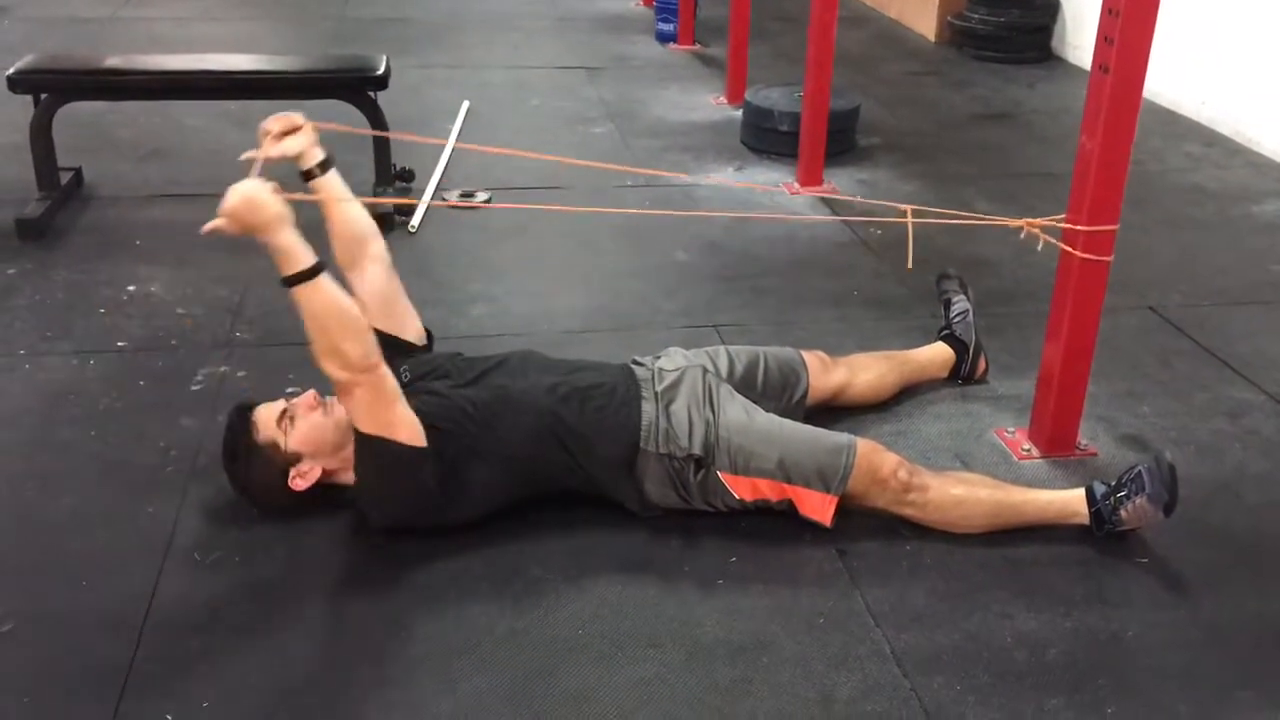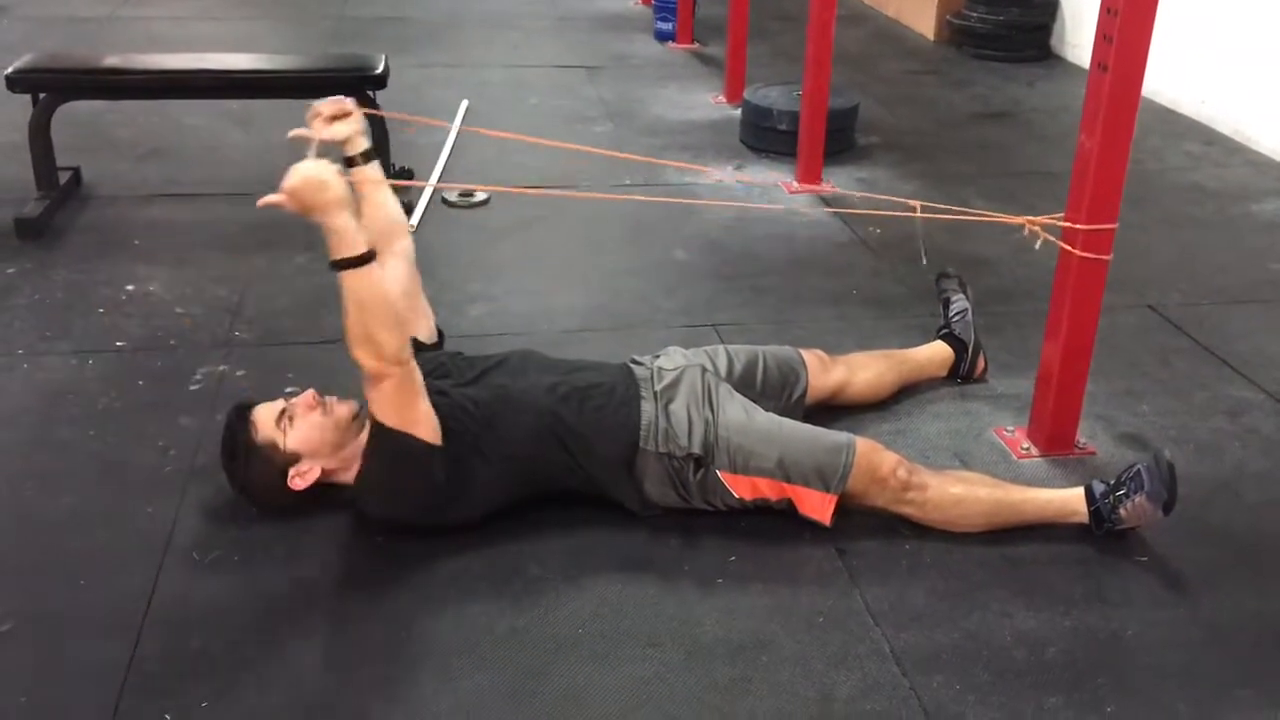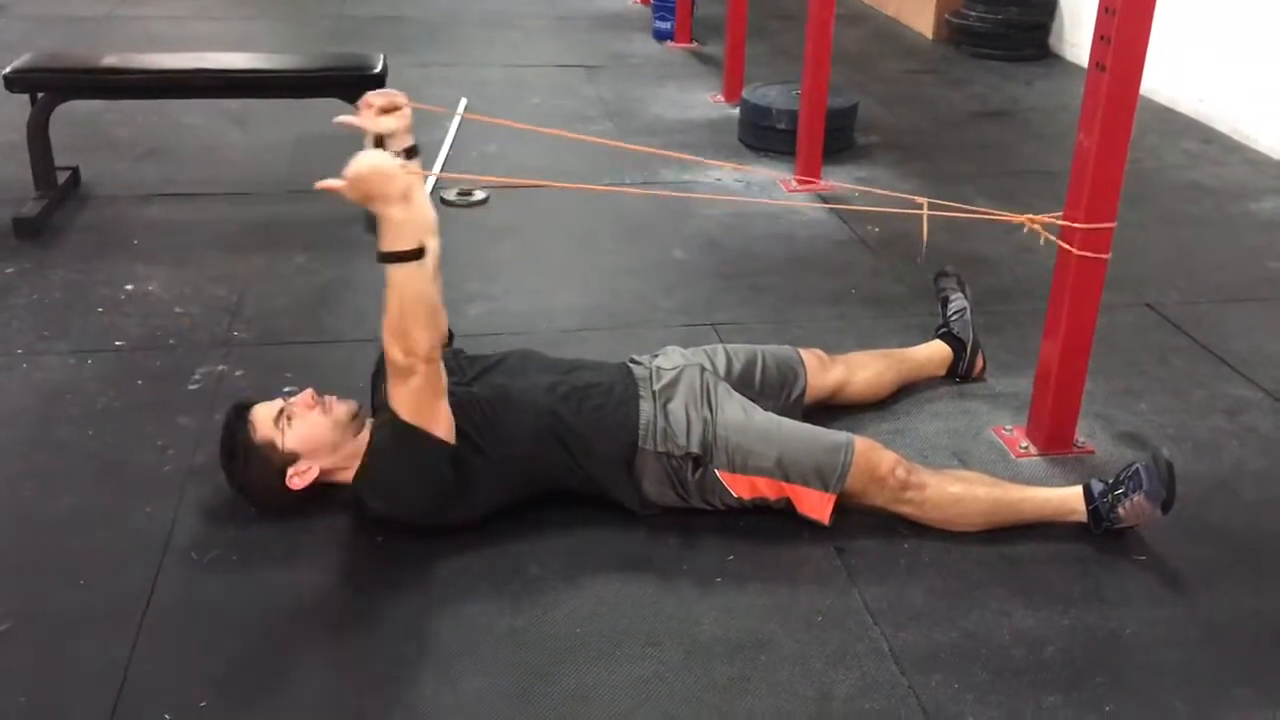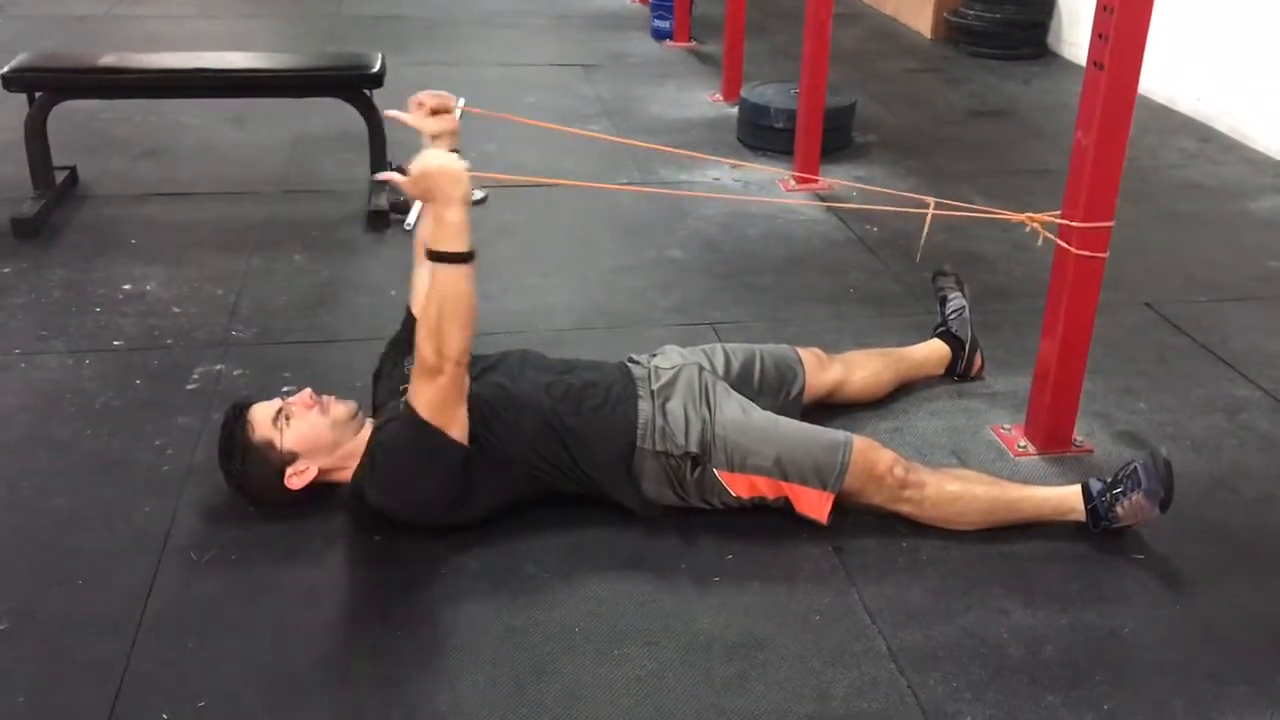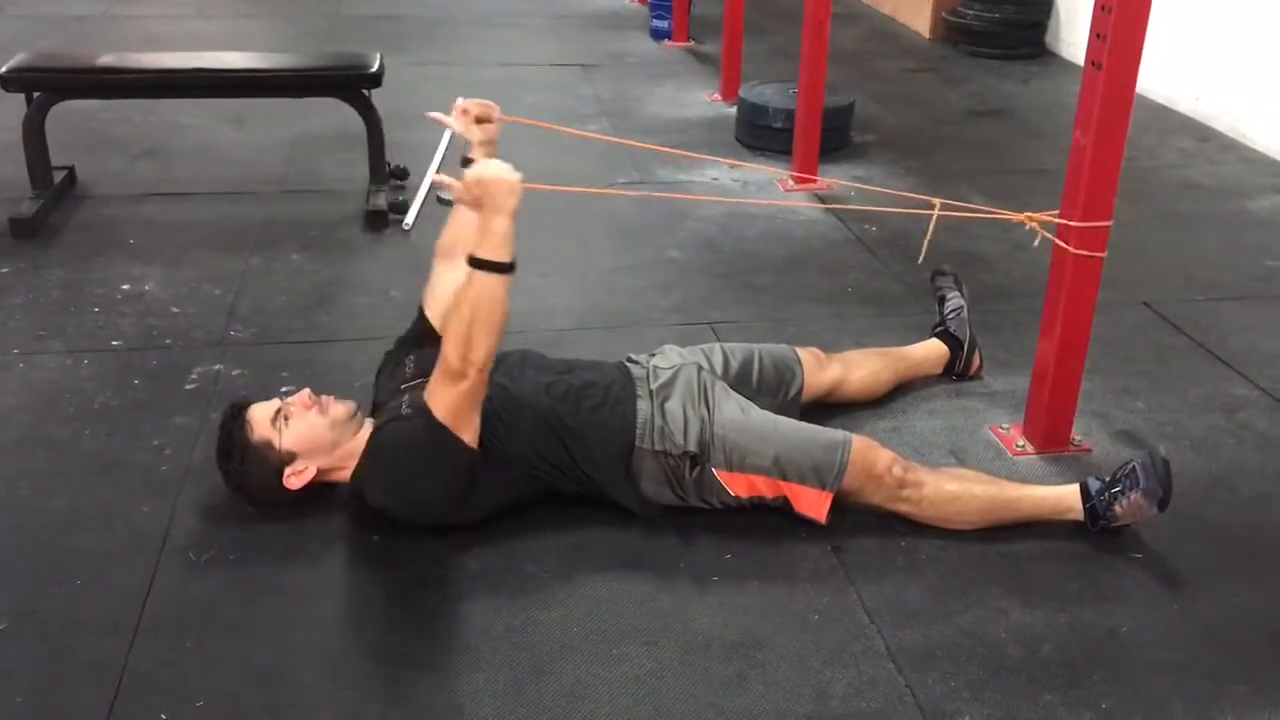
dt=0.1s
person 1, frame 1
left shoulder: (405, 393)
right shoulder: (398, 489)
left elbow: (371, 273)
right elbow: (354, 368)
left wrist: (314, 168)
right wrist: (284, 243)
left hip: (654, 380)
right hip: (669, 449)
left knee: (826, 369)
right knee: (894, 483)
left ankle: (950, 353)
right ankle: (1096, 509)
person 1, frame 2
left shoulder: (413, 399)
right shoulder: (402, 489)
left elbow: (397, 262)
right elbow: (383, 366)
left wrist: (355, 155)
right wrist: (334, 224)
left hip: (654, 379)
right hip: (671, 447)
left knee: (824, 369)
right knee: (893, 481)
left ankle: (949, 352)
right ankle: (1093, 507)
person 1, frame 3
left shoulder: (379, 397)
right shoulder: (401, 484)
right elbow: (418, 360)
left wrist: (395, 153)
right wrist: (395, 219)
left hip: (654, 378)
right hip: (667, 448)
left knee: (827, 368)
right knee: (894, 481)
left ankle: (950, 352)
right ankle: (1092, 503)
person 1, frame 4
left shoulder: (385, 394)
right shoulder: (405, 481)
left elbow: (432, 323)
right elbow: (444, 364)
left wrist: (436, 151)
right wrist: (444, 209)
left hip: (651, 378)
right hip: (667, 447)
left knee: (824, 369)
right knee: (892, 480)
left ankle: (948, 351)
right ankle: (1090, 503)
person 1, frame 5
left shoulder: (395, 380)
right shoulder: (406, 477)
left elbow: (453, 275)
right elbow: (466, 373)
left wrist: (476, 162)
right wrist: (492, 224)
left hip: (650, 376)
right hip: (666, 444)
left knee: (825, 367)
right knee: (889, 478)
left ankle: (948, 348)
right ankle: (1088, 502)
